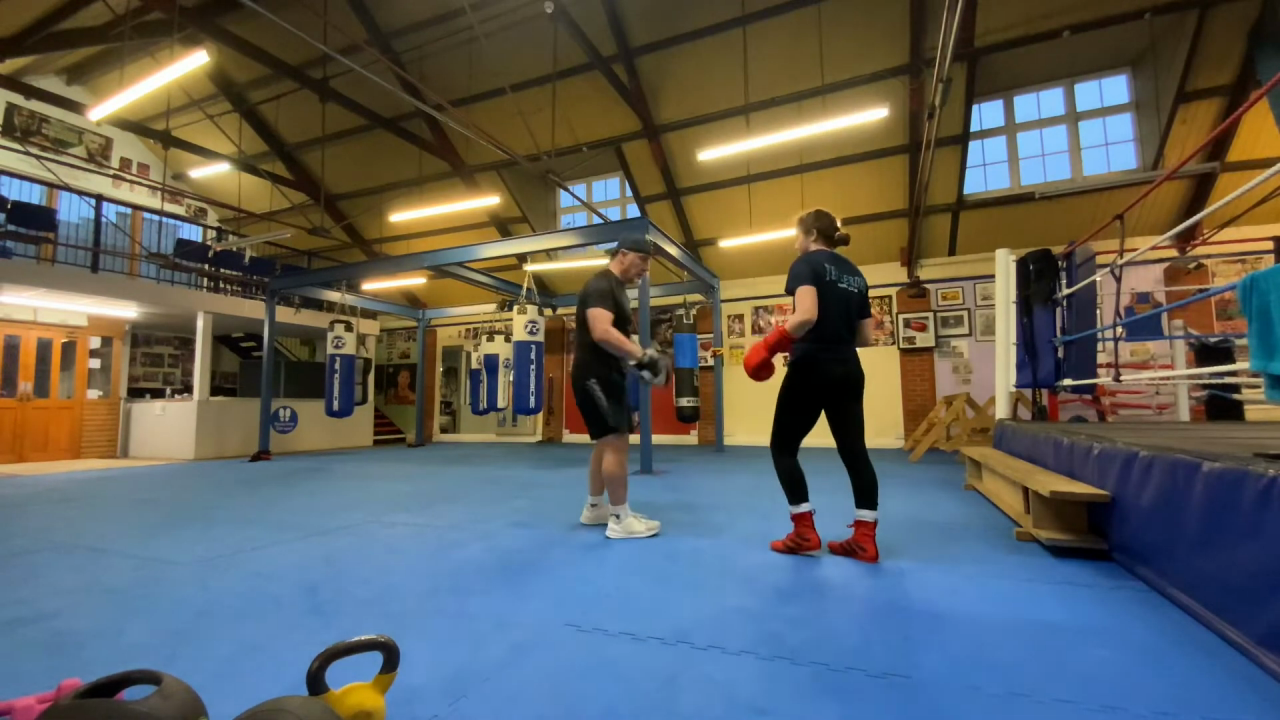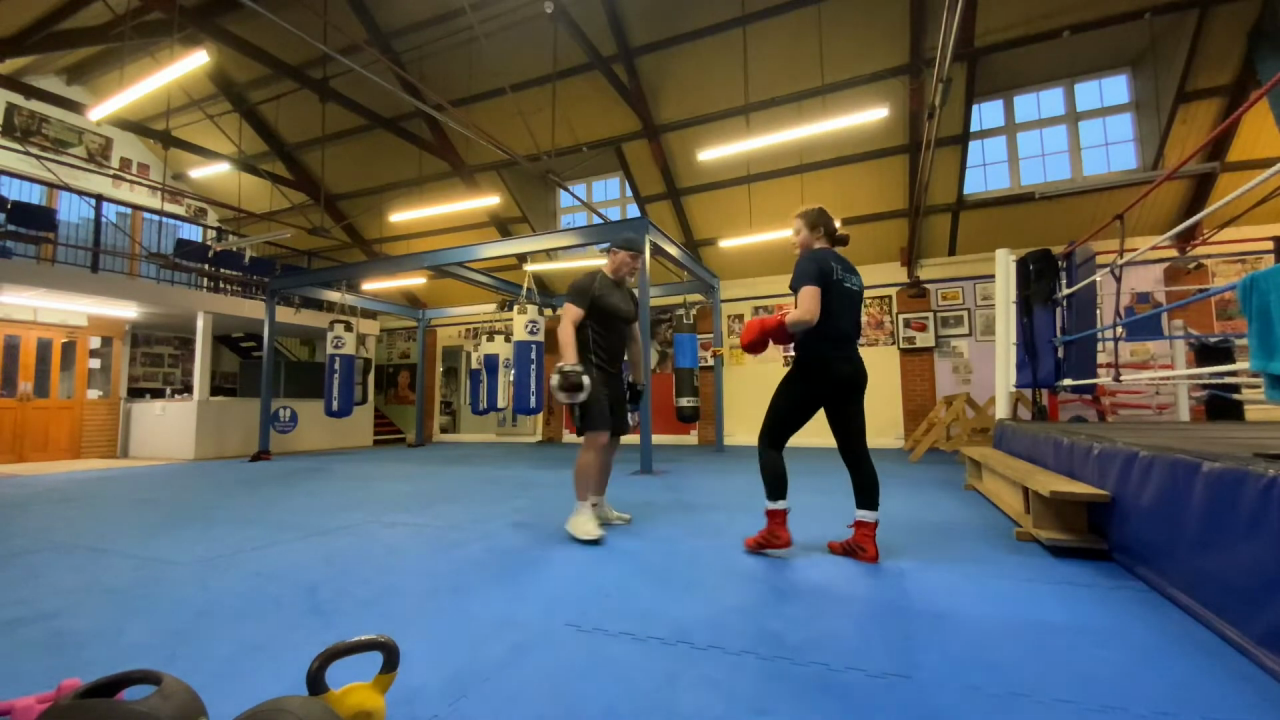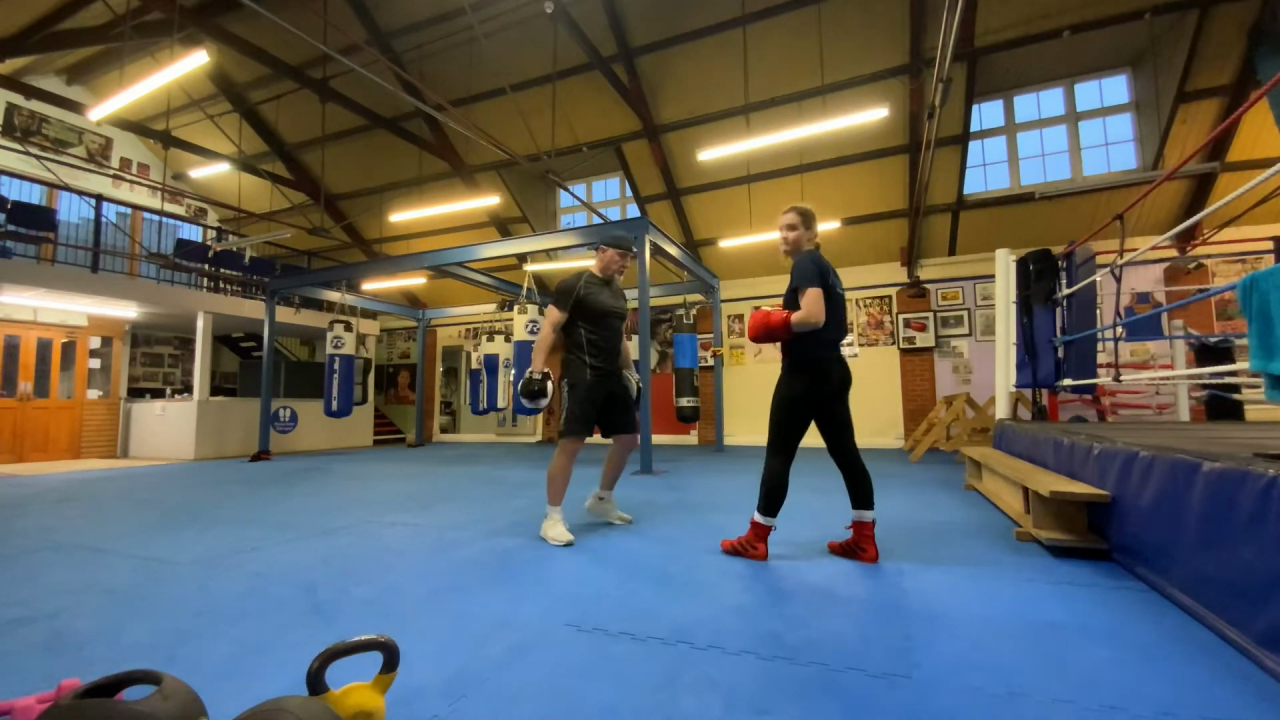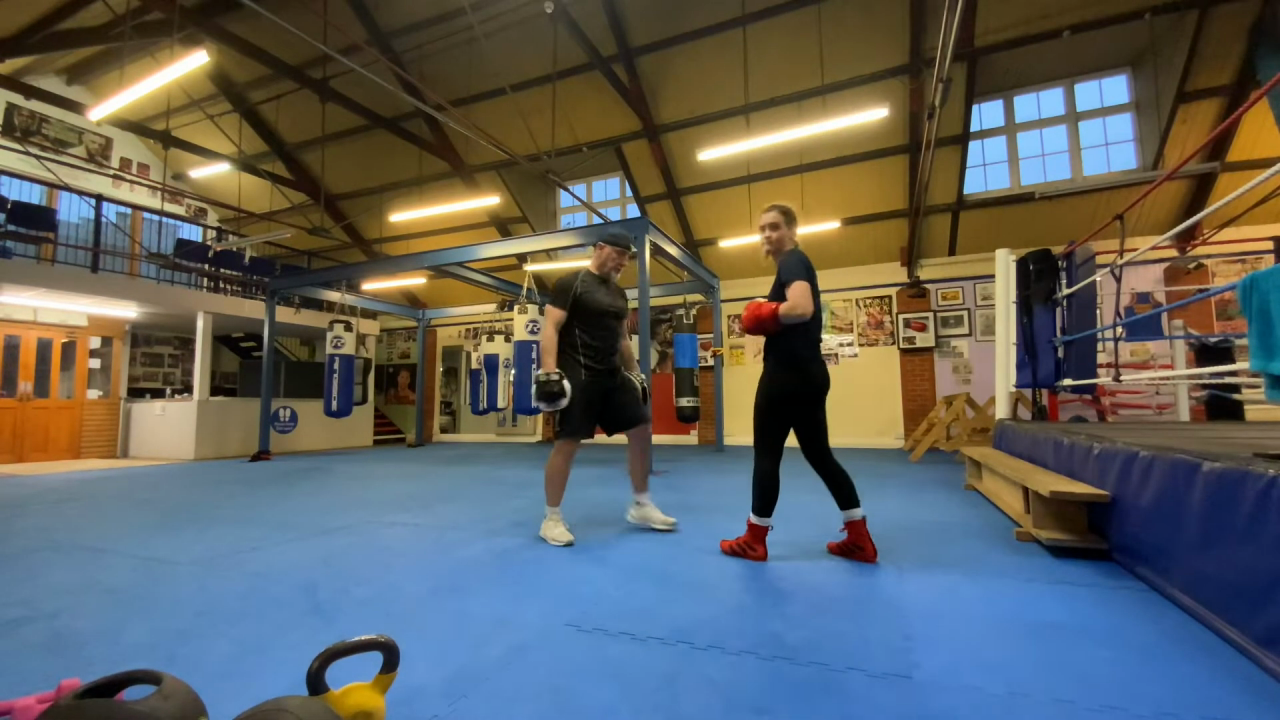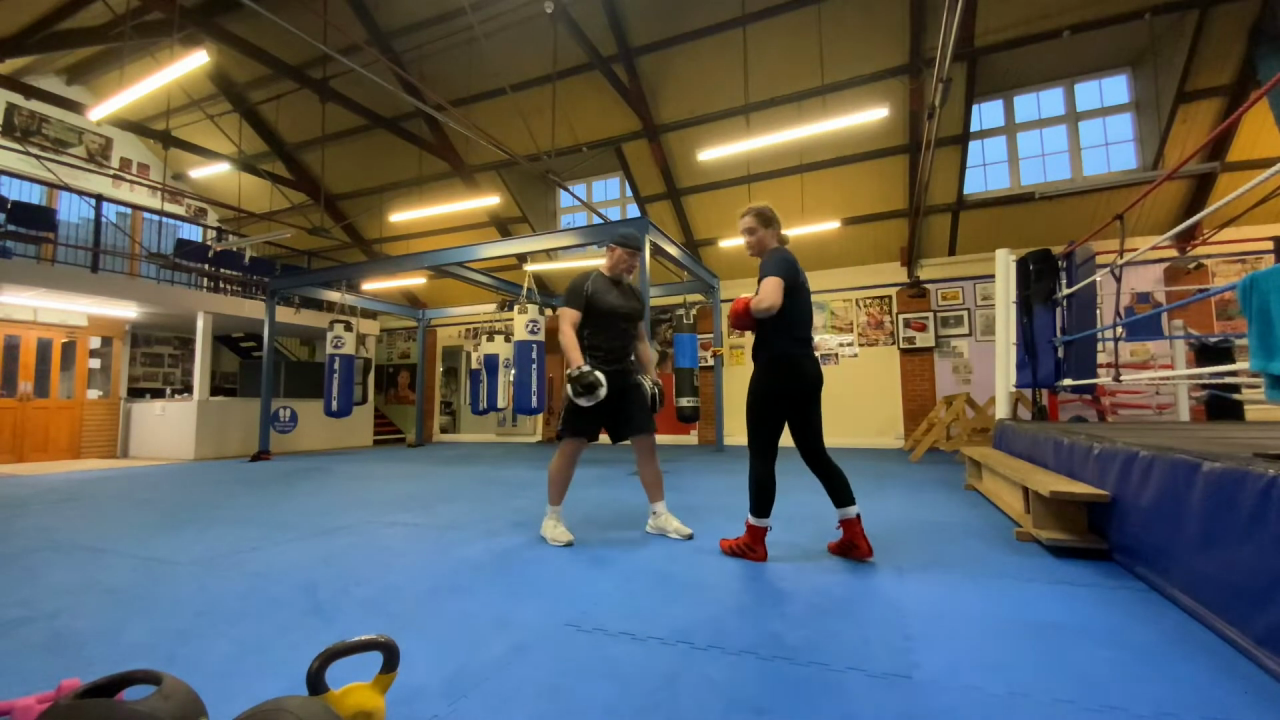
dt=0.2s
person 1, frame 1
left shoulder: (807, 264)
right shoulder: (854, 273)
left elbow: (806, 316)
right elbow: (866, 336)
left wrist: (771, 344)
left hip: (811, 369)
right hip: (848, 371)
left knee: (783, 447)
right knee: (854, 451)
left ankle: (805, 530)
right ankle: (864, 538)
person 1, frame 2
left shoulder: (810, 261)
right shoulder: (848, 270)
left elbow: (807, 315)
left wrist: (767, 327)
left hip: (813, 368)
right hip: (849, 369)
left knee: (770, 441)
right knee: (855, 451)
left ankle: (776, 527)
right ankle: (864, 539)
person 1, frame 3
left shoulder: (807, 264)
right shoulder: (825, 268)
left elbow: (813, 317)
left wrist: (774, 323)
right wrist: (782, 328)
left hip: (807, 372)
right hip: (832, 371)
left knee: (779, 454)
right knee: (846, 453)
left ankle: (756, 539)
right ankle: (864, 540)
person 1, frame 4
left shoulder: (792, 261)
right shoulder: (794, 263)
left elbow: (801, 309)
left wrist: (765, 313)
right wrist: (768, 321)
left hip: (788, 370)
right hip: (811, 371)
left knee: (767, 454)
right knee: (819, 454)
left ankle: (754, 540)
right ankle: (859, 538)
person 1, frame 5
left shoulder: (776, 260)
right shoulder: (787, 263)
left elbow: (768, 304)
left wrist: (744, 309)
right wrist: (753, 317)
left hip: (778, 369)
right hip: (805, 369)
left knee: (761, 454)
right knee: (814, 452)
left ankle: (754, 541)
right ankle: (855, 536)
person 2, frame 1
left shoulder: (614, 289)
right shoulder: (602, 285)
left elbow: (620, 335)
right elbow: (601, 332)
left wrist: (641, 355)
right wrist: (640, 356)
left hip: (605, 373)
right hip: (595, 374)
left knee: (607, 441)
right knee: (616, 441)
left ankle: (595, 507)
right ankle: (620, 519)
person 2, frame 2
left shoulder: (628, 295)
right shoulder: (588, 285)
left elbow: (633, 339)
right elbow: (566, 324)
left wrist: (637, 378)
right wrist: (568, 364)
left hip: (613, 375)
right hip: (587, 374)
left knee: (611, 441)
right knee: (596, 439)
left ankle: (597, 506)
right ankle: (581, 514)
person 2, frame 3
left shoulder: (618, 293)
right shoulder: (575, 285)
right elbow: (550, 327)
left wrist: (631, 374)
right wrist: (537, 369)
left hip: (613, 376)
right hip: (582, 376)
left knee: (627, 439)
right knee: (570, 443)
left ankle: (602, 500)
right ankle: (552, 518)
person 2, frame 4
left shoulder: (617, 292)
right shoulder: (571, 284)
right elbow: (550, 328)
left wrist: (635, 373)
right wrist: (549, 370)
left hip: (613, 375)
right hip: (580, 376)
left knee: (641, 432)
right knee: (566, 444)
left ankle: (641, 506)
right ankle: (551, 519)
person 2, frame 5
left shoulder: (634, 294)
right shoulder: (583, 285)
left elbow: (641, 340)
right elbow: (566, 329)
left wrist: (652, 378)
right wrist: (578, 368)
left hip: (625, 379)
right hip: (590, 379)
left knee: (646, 443)
right knee: (571, 446)
left ankle: (659, 516)
right ankle: (552, 518)
